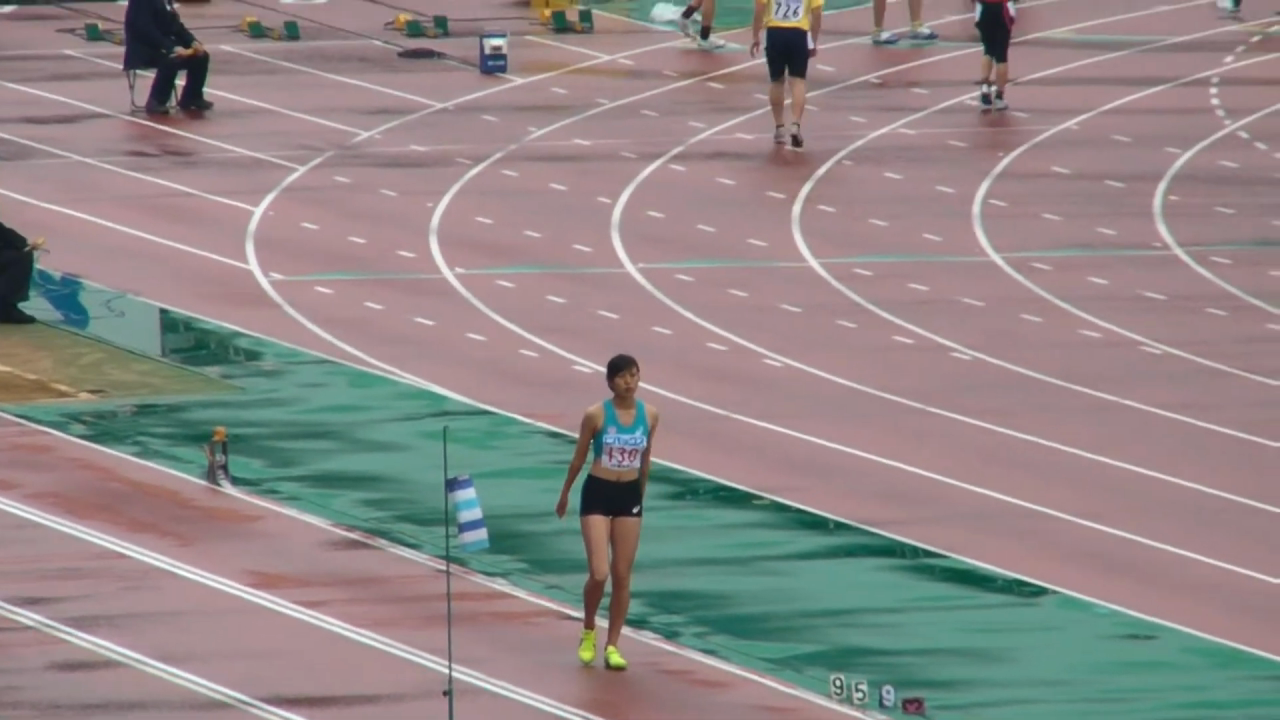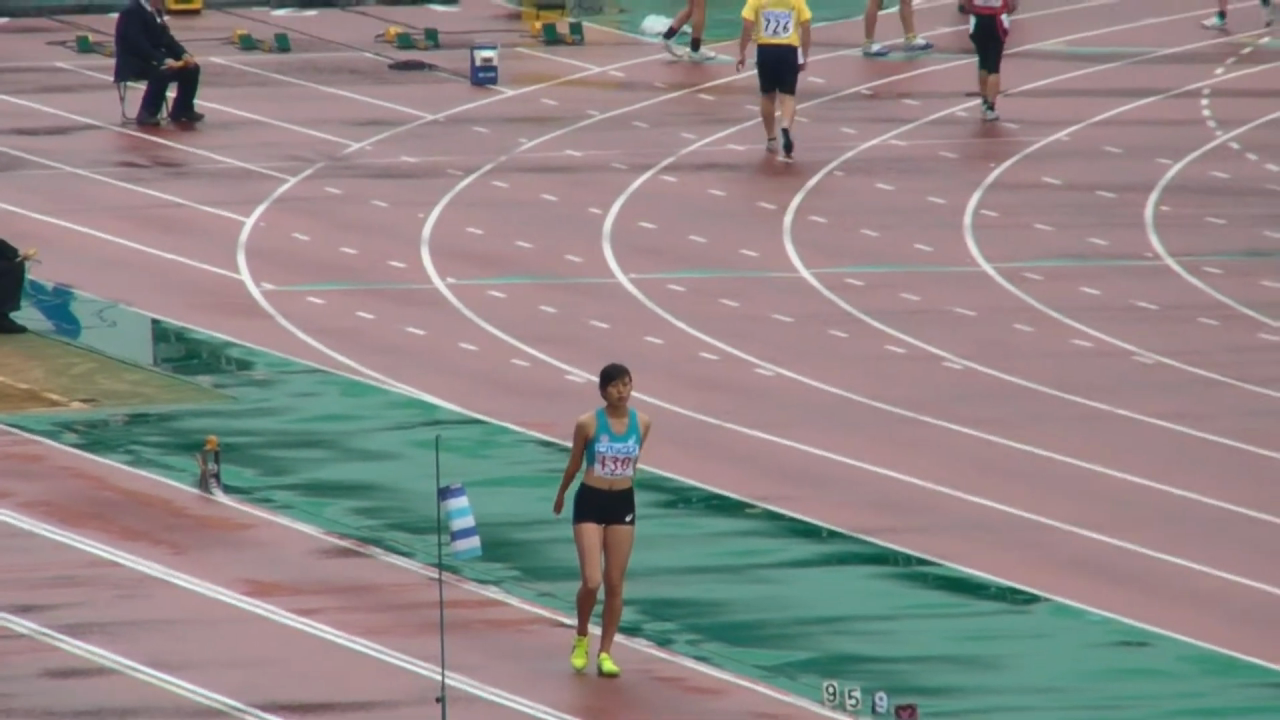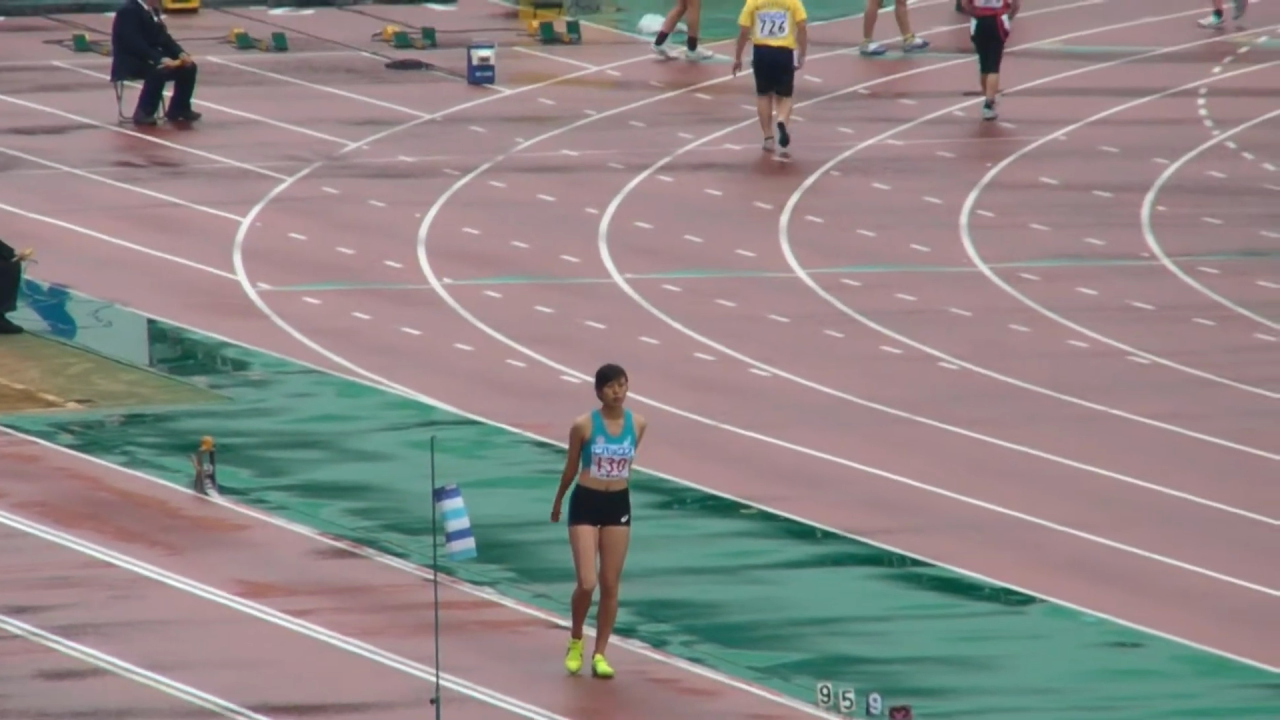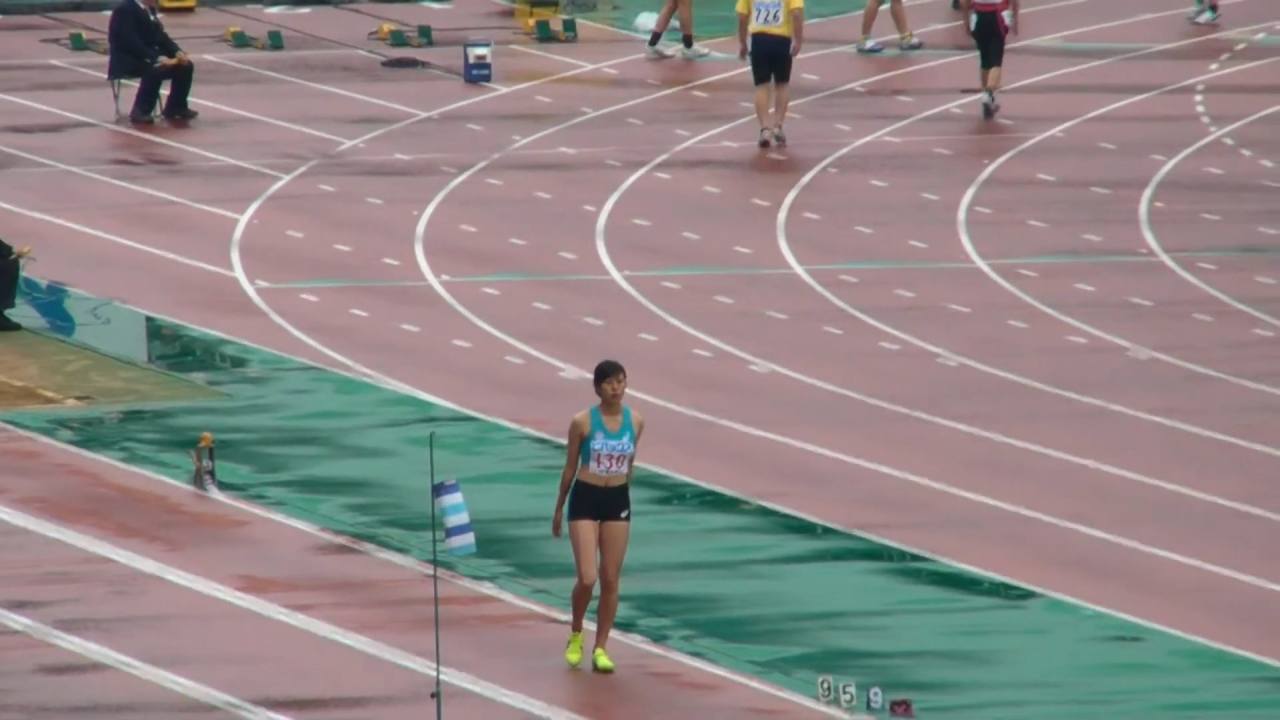
dt=0.1s
person 1, frame 1
left shoulder: (650, 414)
right shoulder: (595, 414)
right elbow: (579, 457)
left wrist: (641, 492)
right wrist: (564, 494)
left hip: (630, 494)
right hip: (598, 492)
left knee: (622, 576)
right knee: (599, 574)
left ankle: (612, 645)
right ankle: (588, 633)
person 1, frame 2
left shoulder: (642, 423)
right shoulder: (587, 423)
right elbow: (574, 463)
right wrist: (560, 495)
left hip: (623, 503)
right hip: (589, 501)
left knee: (615, 583)
right knee: (591, 581)
left ankle: (605, 652)
right ankle: (580, 639)
person 1, frame 3
left shoulder: (638, 424)
right shoulder: (583, 425)
right elbow: (571, 467)
right wrist: (558, 500)
left hip: (618, 503)
right hip: (585, 502)
left knee: (611, 585)
right knee: (587, 583)
left ankle: (600, 654)
right ankle: (575, 641)
person 1, frame 4
left shoulder: (636, 421)
right shoulder: (582, 421)
right elbow: (570, 466)
right wrist: (558, 508)
left hip: (617, 500)
right hip: (585, 498)
left knee: (610, 580)
right knee: (586, 578)
left ankle: (600, 648)
right ankle: (575, 635)
